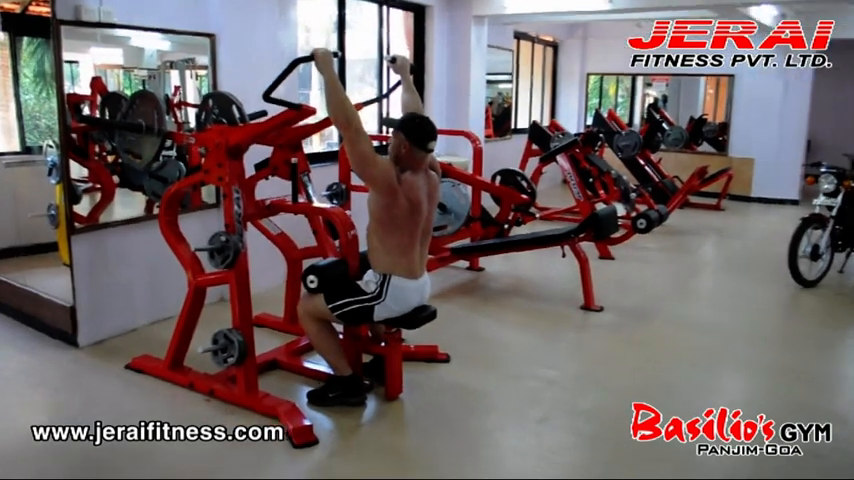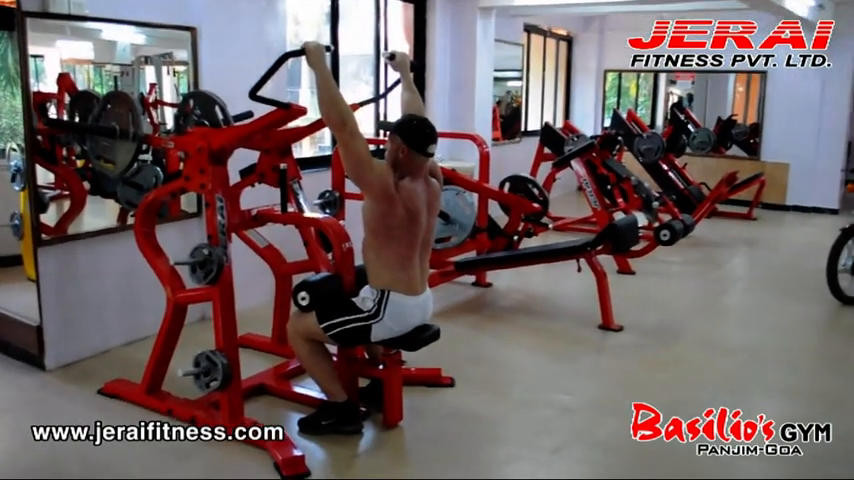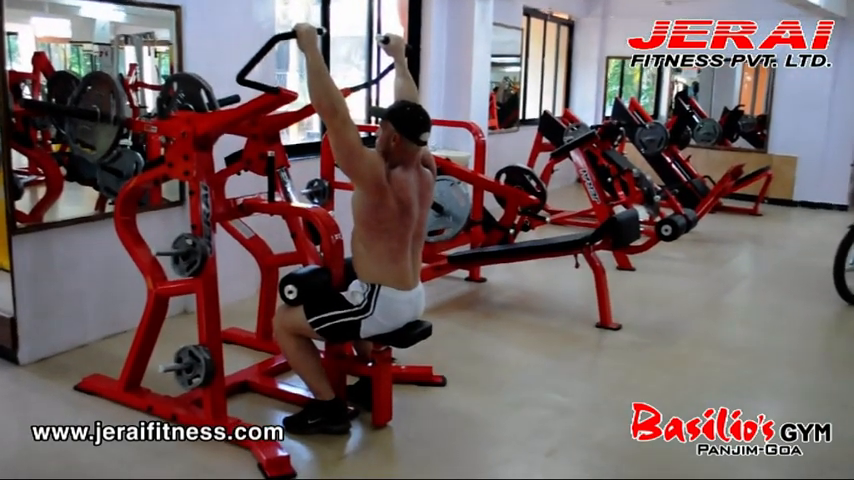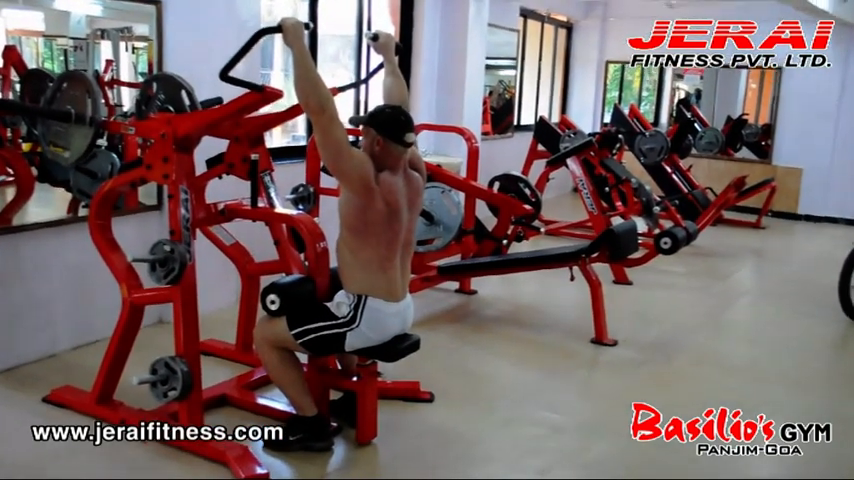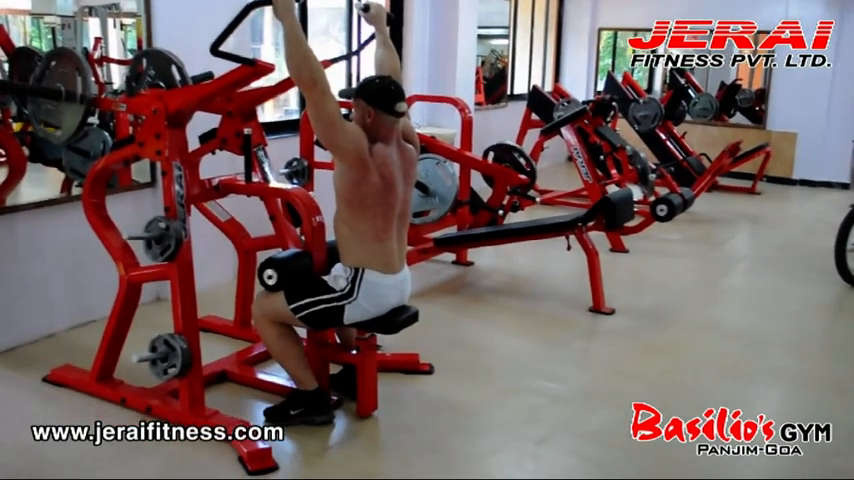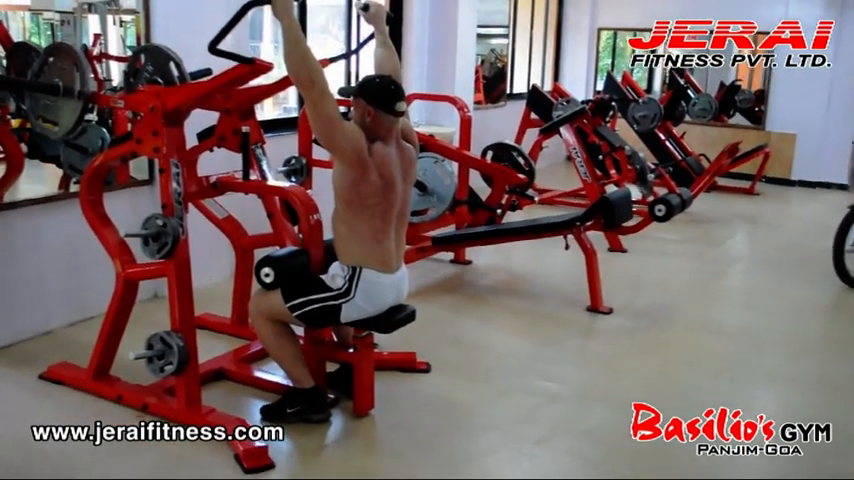
dt=0.7s
person 1, frame 1
left shoulder: (389, 181)
right shoulder: (431, 174)
left elbow: (349, 127)
right elbow: (417, 125)
left hip: (394, 292)
right hip: (420, 287)
left knee: (307, 308)
right knee: (360, 288)
left ankle: (347, 383)
right ankle: (386, 357)
person 1, frame 2
left shoulder: (386, 187)
right shoulder: (432, 182)
left elbow: (343, 127)
right elbow: (416, 126)
left wrist: (319, 64)
right wrist: (404, 72)
left hip: (394, 310)
right hip: (422, 303)
left knee: (298, 328)
right knee: (356, 305)
left ankle: (343, 409)
right ankle: (385, 382)
person 1, frame 3
left shoulder: (377, 177)
right shoulder: (425, 171)
left elbow: (334, 115)
right elbow: (409, 113)
left wrist: (310, 48)
right wrist: (399, 58)
left hip: (384, 304)
right hip: (413, 299)
left knee: (284, 322)
right knee: (342, 299)
left ankle: (329, 408)
right ankle: (374, 379)
person 1, frame 4
left shoulder: (365, 180)
right shoulder: (415, 175)
left elbow: (321, 113)
right elbow: (398, 114)
left wrist: (297, 42)
right wrist: (389, 56)
left hip: (371, 317)
right hip: (401, 311)
left knee: (265, 334)
right knee: (327, 311)
left ankle: (311, 424)
right ankle: (357, 395)
person 1, frame 5
left shoulder: (359, 152)
right shoulder: (407, 146)
left elbow: (313, 86)
right elbow: (389, 87)
left hip: (369, 289)
right hip: (399, 283)
left knee: (264, 309)
right knee: (324, 282)
left ankle: (312, 398)
right ankle: (357, 370)
person 1, frame 6
left shoulder: (358, 152)
right shoulder: (407, 145)
left elbow: (312, 87)
right elbow: (390, 86)
left hip: (367, 289)
right hip: (396, 282)
left knee: (260, 307)
right knee: (321, 283)
left ankle: (309, 396)
right ankle: (353, 370)
